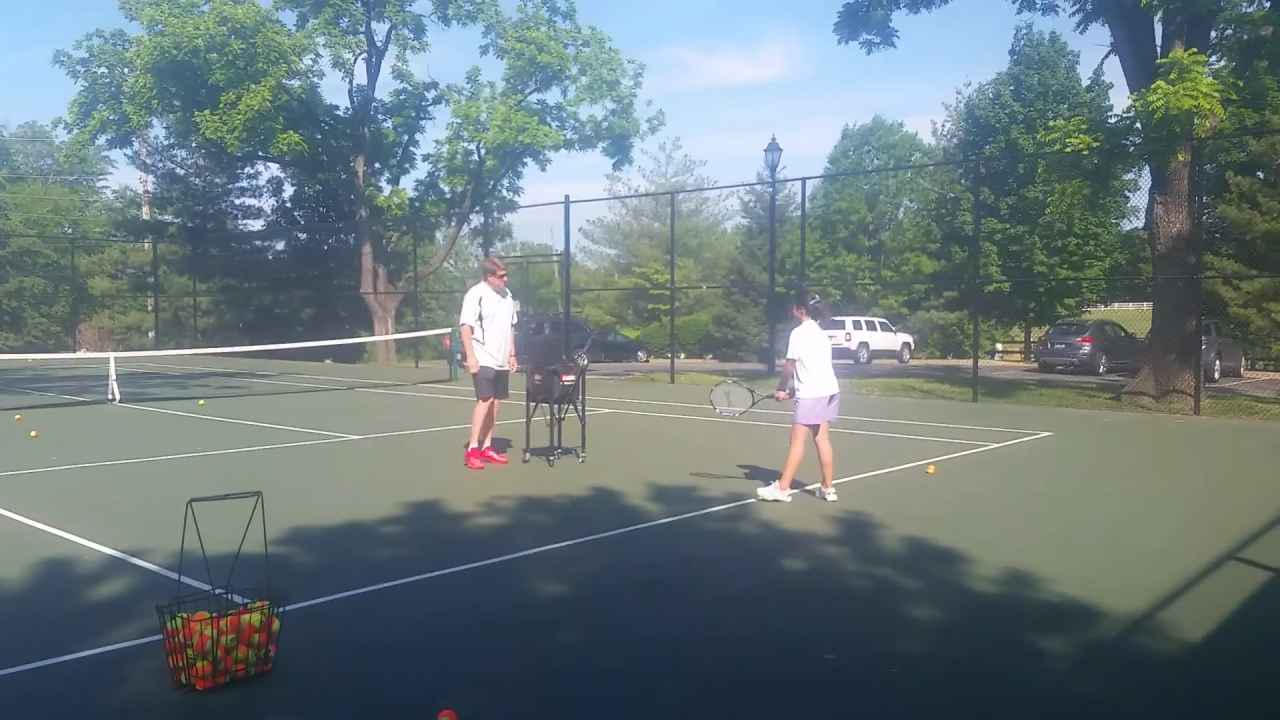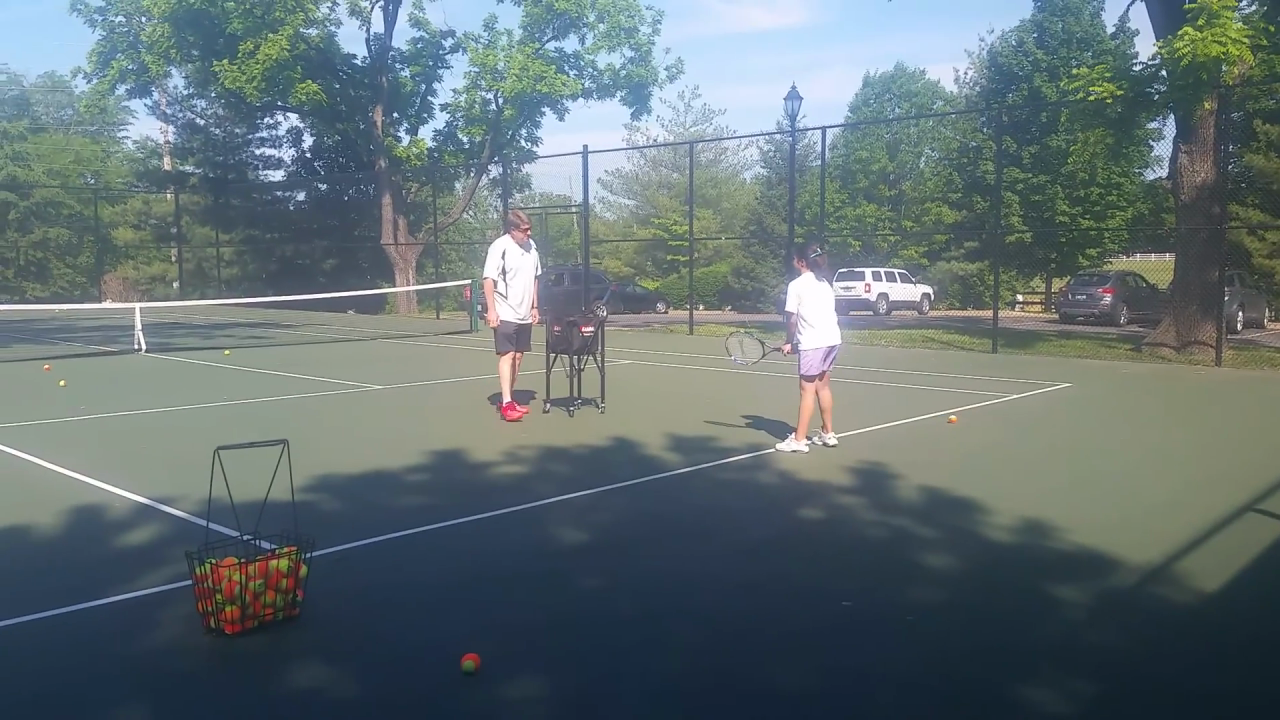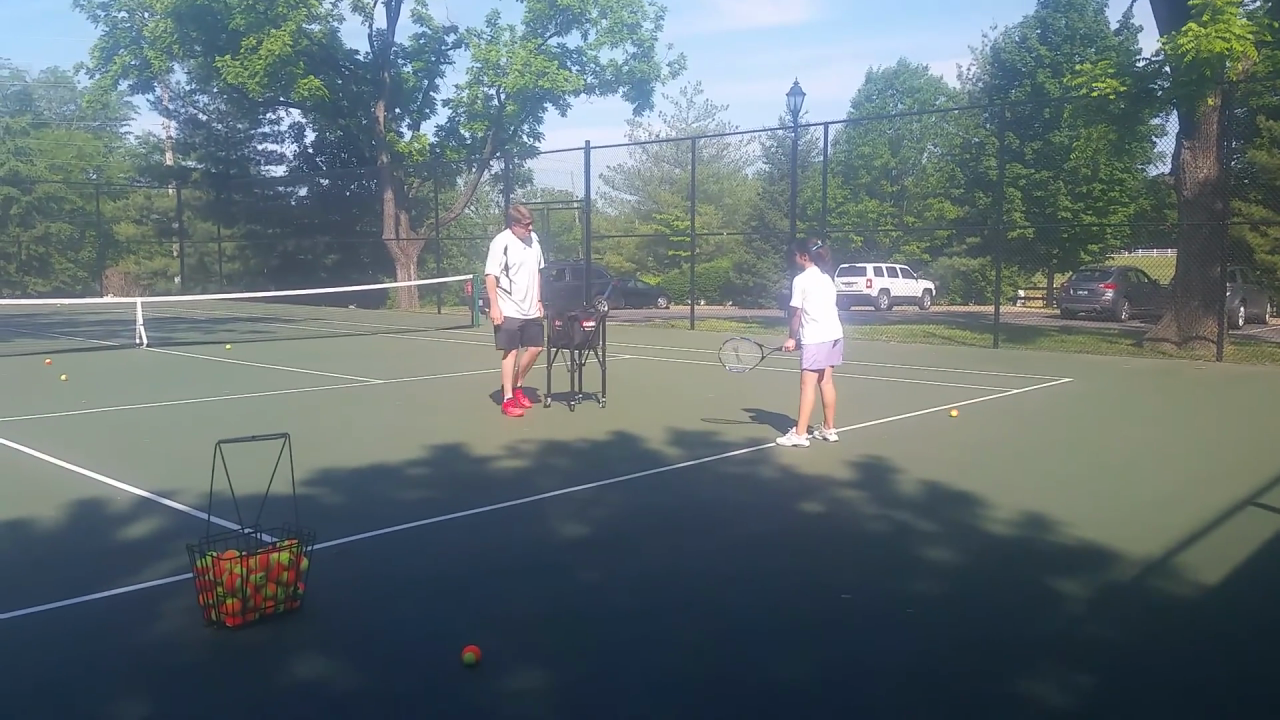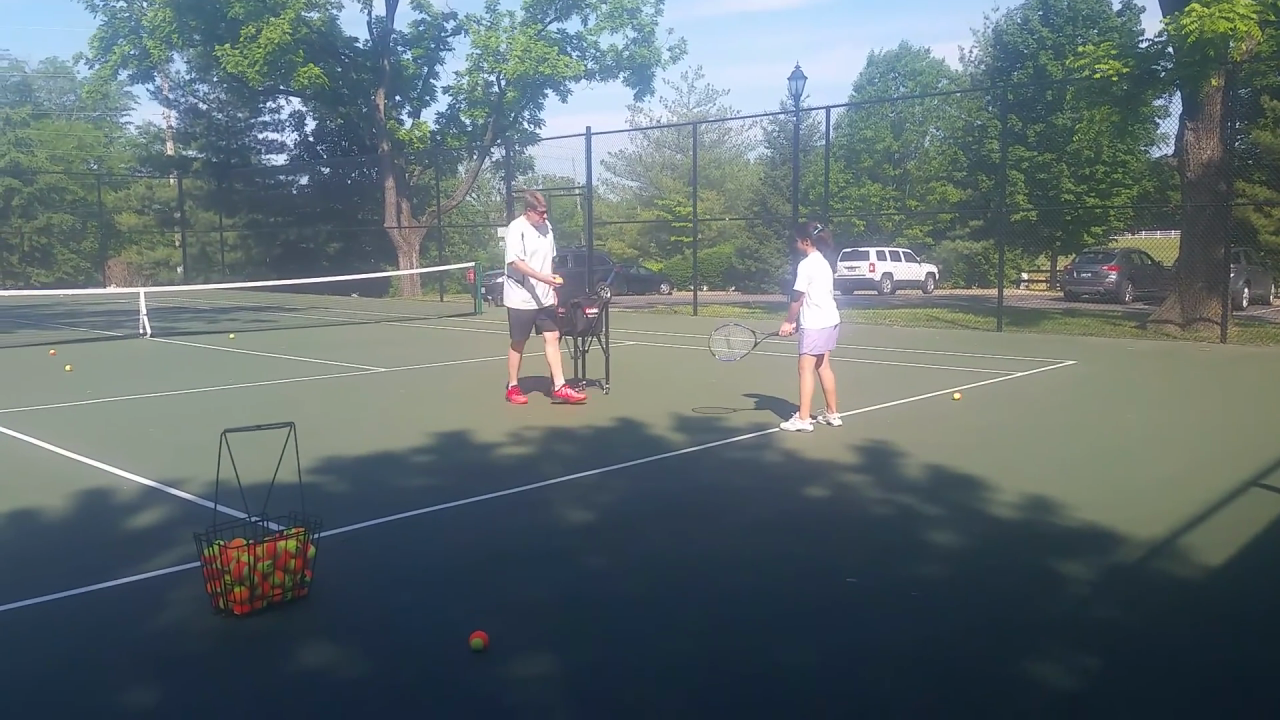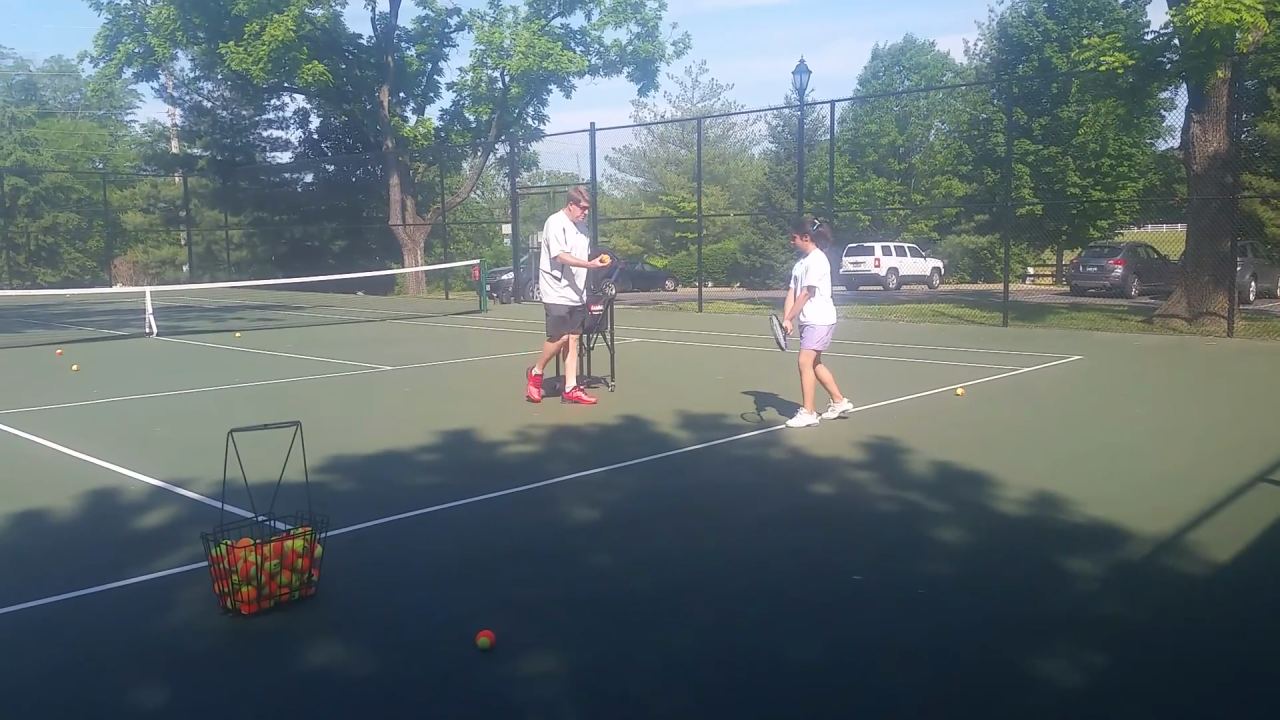
dt=0.4s
person 1, frame 1
left shoulder: (506, 295)
right shoulder: (476, 294)
right elbow: (465, 326)
left wrist: (512, 354)
right wrist: (470, 356)
left hip: (501, 360)
right hip: (483, 360)
left knee: (495, 403)
right knee: (485, 400)
left ankle: (486, 448)
right ankle: (472, 449)
person 1, frame 2
left shoulder: (531, 246)
right shoulder: (500, 247)
right elbow: (488, 279)
left wrist: (534, 306)
right wrist: (491, 310)
left hip: (524, 314)
right hip: (505, 314)
left knee: (517, 356)
right knee: (507, 355)
left ankle: (508, 399)
right ankle: (506, 404)
person 1, frame 3
left shoulder: (533, 239)
right shoulder: (501, 242)
right elbow: (491, 276)
left wrist: (539, 300)
right wrist: (494, 307)
left hip: (531, 309)
right hip: (509, 310)
left knee: (535, 348)
right knee: (510, 352)
left ankle: (516, 385)
right ankle: (508, 400)
person 1, frame 4
left shoulder: (546, 227)
right shoulder: (515, 229)
right elbow: (516, 263)
left wrist: (553, 289)
right wrist: (544, 278)
left hip: (545, 298)
right hip: (521, 298)
left knee: (552, 338)
right knee: (518, 343)
left ankle: (559, 387)
right ankle: (513, 388)
person 1, frame 5
left shoulder: (580, 225)
right shoulder: (555, 223)
right elbow: (561, 257)
left wrist: (583, 288)
right wrist: (590, 264)
left hip: (575, 293)
right hip: (556, 293)
left knee: (573, 338)
right knee: (560, 337)
left ankle: (571, 388)
right ankle: (535, 372)
person 2, frame 1
left shoulder: (799, 333)
right shoulder: (821, 333)
left elbow: (790, 366)
left wrist: (781, 389)
right wrist: (792, 389)
left hip: (811, 393)
right hip: (829, 390)
left knee: (797, 440)
right knee: (822, 438)
left ankle: (782, 488)
right ankle: (828, 488)
person 2, frame 2
left shoulder: (796, 285)
right shoulder: (824, 283)
left elbow: (793, 319)
right elbow: (828, 313)
left wrist: (789, 342)
right wrist: (795, 341)
left hip: (813, 343)
right hip: (832, 339)
left knee: (807, 391)
right knee: (822, 386)
left ankle: (799, 440)
right ankle: (828, 433)
person 2, frame 3
left shoulder: (801, 279)
right shoulder: (826, 278)
left elbow: (797, 314)
right elbow: (824, 308)
left wrist: (792, 338)
right wrist: (800, 337)
left hip: (816, 338)
right hip: (833, 334)
left knee: (807, 384)
right knee: (826, 381)
left ankle: (800, 433)
right ankle: (828, 429)
person 2, frame 4
left shoulder: (806, 265)
right shoulder: (822, 262)
left elbow: (798, 299)
left wrist: (788, 322)
right wrist: (795, 322)
left hip: (815, 323)
right hip: (828, 320)
left knee: (805, 368)
right knee: (823, 366)
left ankle: (803, 418)
right ankle: (832, 413)
person 2, frame 5
left shoulder: (817, 260)
right shoulder: (801, 262)
left elbow: (806, 294)
right elbow: (792, 293)
left wrist: (789, 319)
right wrist: (786, 318)
left hip: (819, 320)
right hip: (808, 320)
left knee: (804, 362)
right knee: (814, 363)
left ankle: (808, 412)
right ankle: (839, 401)
